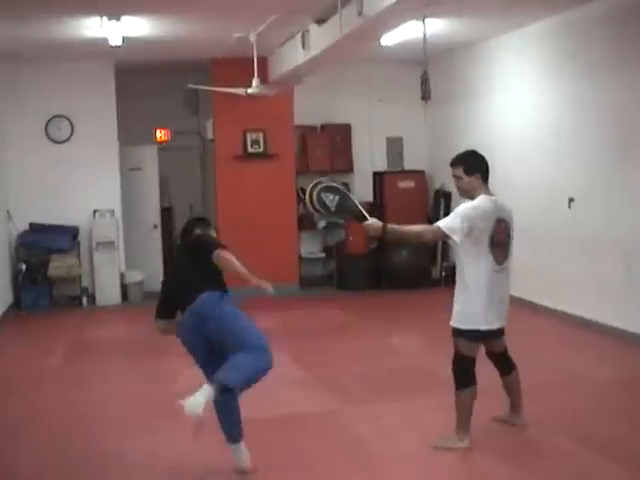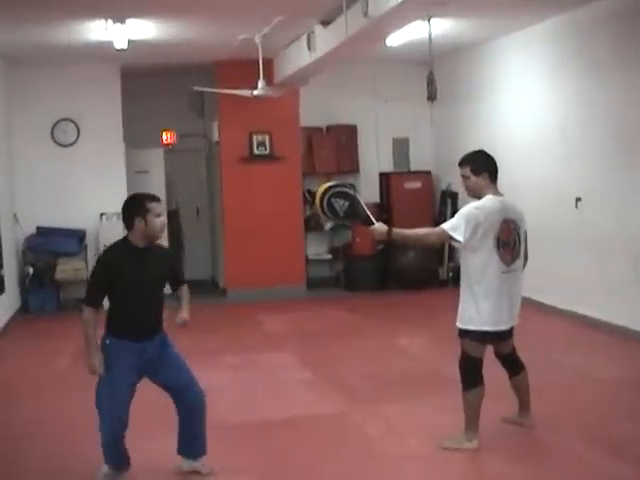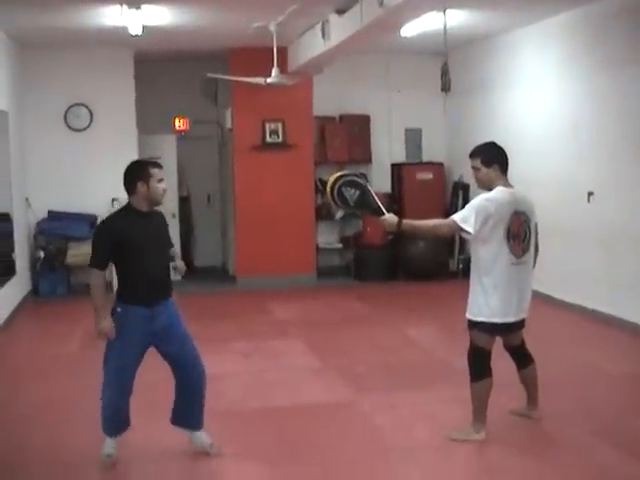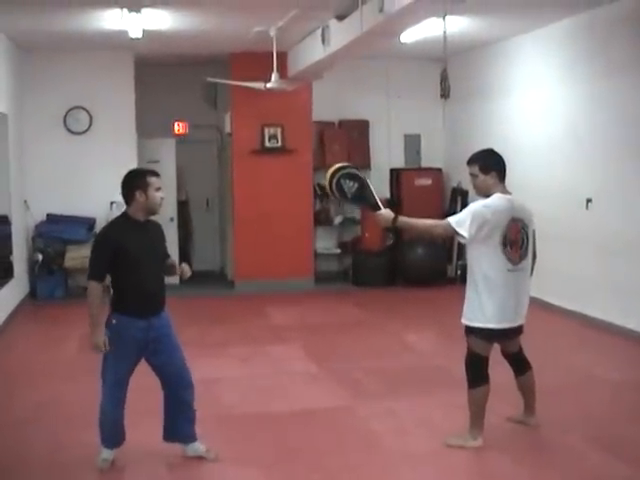
dt=1s
person 1, frame 1
left shoulder: (472, 211)
right shoulder: (503, 209)
left elbow: (429, 234)
left wrist: (383, 229)
left hip: (475, 306)
right hip: (493, 302)
left knee: (463, 367)
right knee: (500, 356)
left ankle: (461, 436)
right ankle: (516, 413)
person 1, frame 2
left shoulder: (477, 211)
right shoulder: (514, 211)
left elbow: (434, 237)
right elbow: (523, 257)
left wrist: (389, 233)
left hip: (481, 306)
right hip: (505, 303)
left knee: (470, 367)
right knee: (509, 357)
left ankle: (470, 437)
right ankle: (525, 414)
person 1, frame 3
left shoulder: (488, 203)
right shoulder: (525, 202)
left elbow: (445, 228)
right elbow: (533, 248)
left wrist: (400, 224)
left hip: (491, 298)
right hip: (515, 295)
left knee: (479, 359)
right knee: (517, 349)
left ankle: (478, 428)
right ankle: (533, 406)
person 1, frame 4
left shoulder: (485, 209)
right shoulder: (523, 210)
left elbow: (441, 229)
right elbow: (531, 255)
left wrist: (395, 220)
left hip: (488, 305)
right hip: (512, 302)
left knee: (476, 365)
right knee: (515, 355)
left ankle: (474, 435)
right ankle: (530, 413)
person 2, frame 1
left shoulder: (172, 276)
right shoulder: (199, 242)
left elbow: (162, 325)
right elbow: (219, 254)
right wrist: (254, 281)
left hip: (191, 325)
right hip: (213, 308)
left knee: (221, 389)
right knee: (258, 354)
left ankle: (238, 451)
right ankle: (203, 396)
person 2, frame 2
left shoulder: (163, 255)
right shoulder: (111, 259)
left elbow: (180, 284)
right elbow: (90, 307)
left wrist: (185, 309)
right wrist: (92, 351)
left hip: (157, 344)
right hip: (120, 347)
left knee: (192, 397)
right knee: (113, 417)
person 2, frame 3
left shoulder: (159, 220)
right shoulder: (112, 226)
right elbow: (97, 272)
left wrist: (176, 260)
right wrist: (101, 315)
left hip: (165, 310)
right hip: (131, 314)
left knee: (192, 371)
right knee: (117, 380)
left ankle: (195, 431)
right ankle: (111, 437)
person 2, frame 4
left shoulder: (155, 230)
right shoulder: (111, 235)
right elbow: (95, 283)
left wrist: (177, 268)
right wrist: (97, 327)
left hip: (159, 321)
right hip: (125, 324)
left knee: (180, 383)
right knee: (114, 389)
left ankle: (188, 441)
right ankle: (109, 447)
